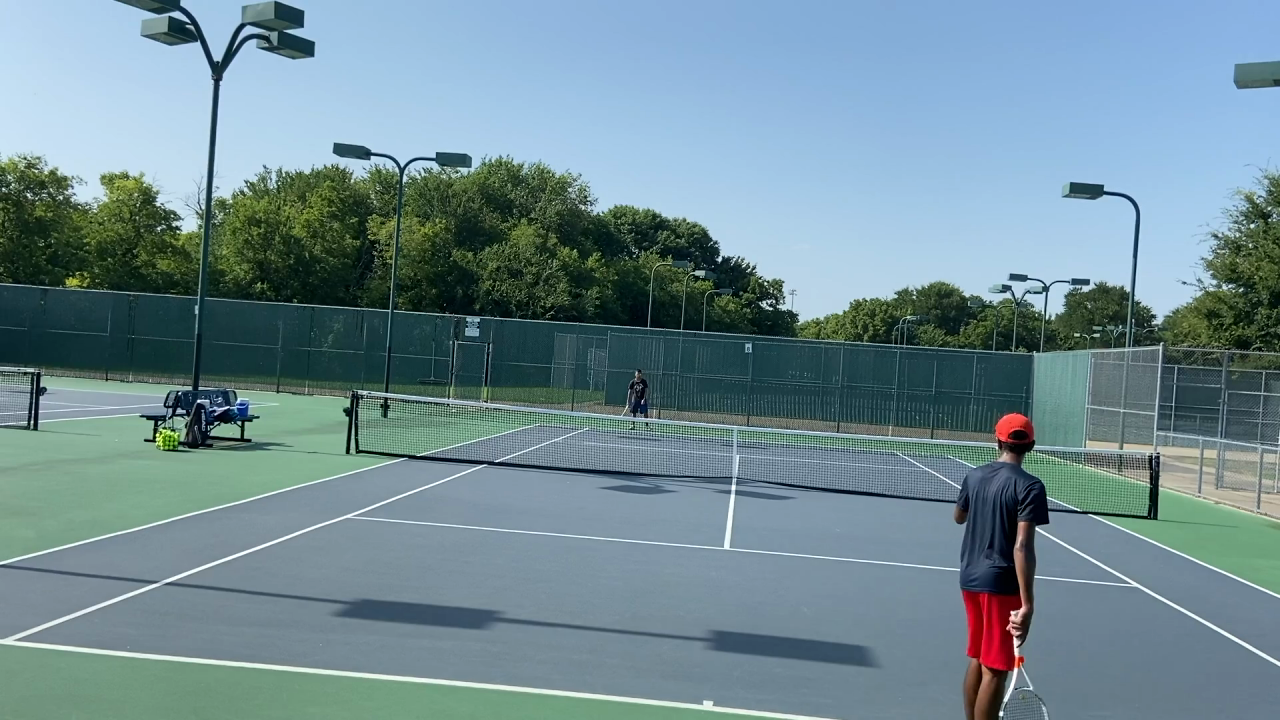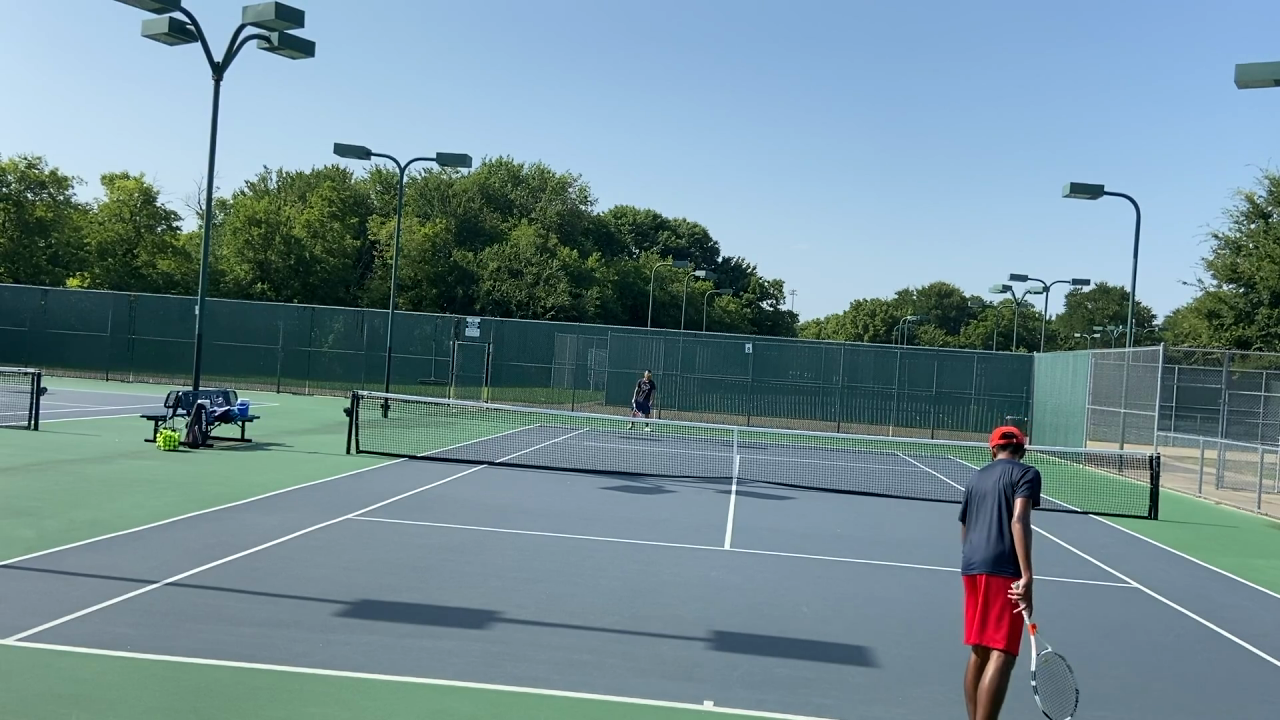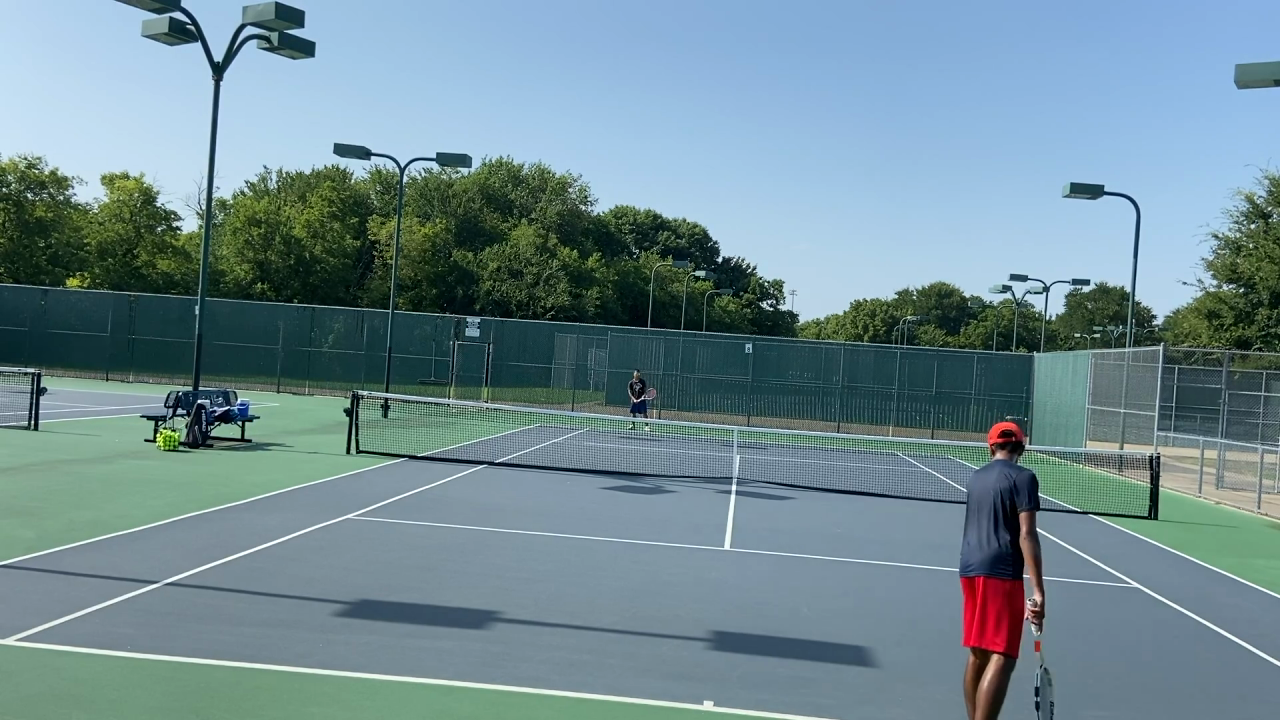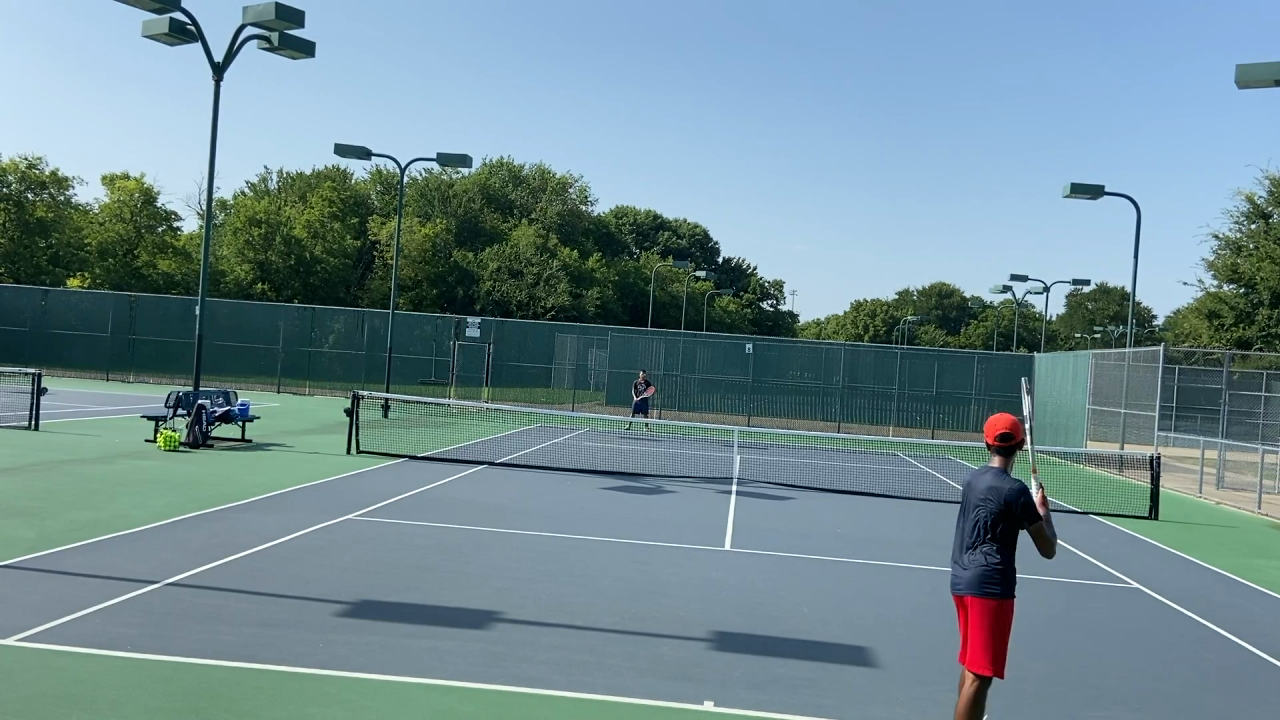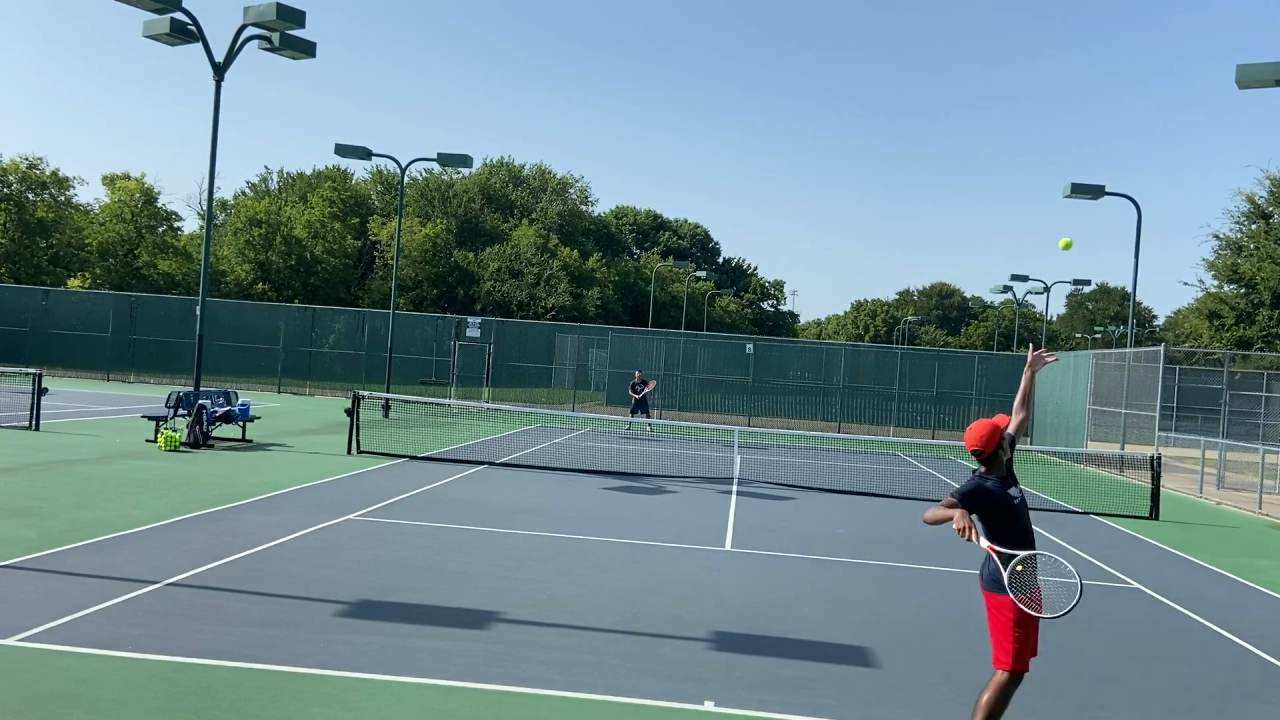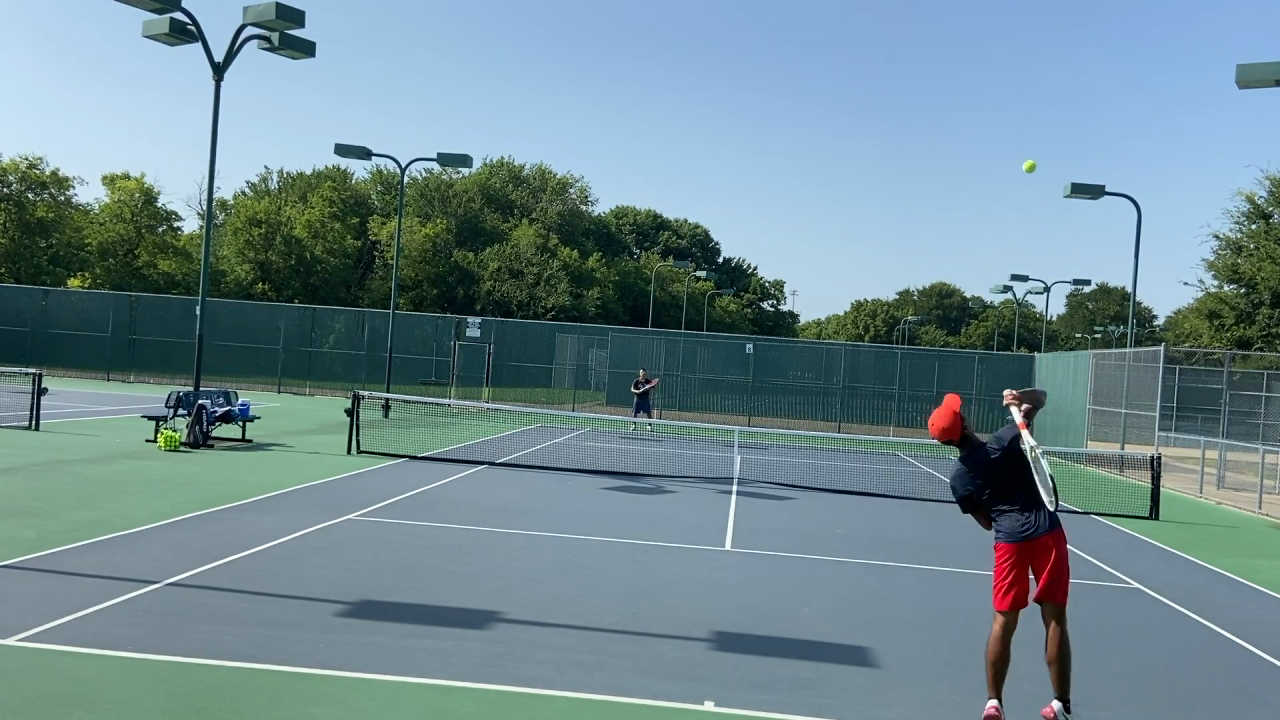
dt=0.7s
person 1, frame 1
left shoulder: (974, 476)
right shoulder: (1030, 486)
right elbow: (1023, 547)
right wrist: (1026, 604)
left hip: (970, 579)
right hip: (1002, 585)
left knee: (978, 659)
right knee: (995, 670)
person 1, frame 2
left shoulder: (976, 478)
right shoulder: (1026, 473)
right elbow: (1019, 521)
right wrist: (1026, 575)
left hip: (972, 567)
right hip: (1002, 570)
left knee: (979, 652)
right knee: (1001, 655)
person 1, frame 3
left shoulder: (976, 477)
right shoulder: (1023, 477)
right elbow: (1027, 535)
right wrist: (1038, 590)
left hip: (970, 567)
right hip: (1001, 571)
left knee: (978, 653)
right knee: (1001, 658)
person 1, frame 4
left shoulder: (973, 478)
right shoulder: (1015, 490)
right elbow: (1048, 550)
right wrist: (1044, 511)
left hip: (963, 581)
right hip: (991, 587)
left knee: (971, 668)
right knee: (979, 675)
person 1, frame 5
left shoulder: (1002, 468)
right shoulder: (978, 488)
left elbow: (1020, 416)
right elbow: (930, 514)
left wrist: (1029, 372)
right wrist: (957, 514)
right hip: (1008, 588)
left knee: (1013, 666)
right knee: (1010, 672)
person 1, frame 6
left shoulder: (958, 479)
right shoulder: (1003, 443)
right elbow: (1039, 400)
left hip: (1007, 544)
right hip: (1047, 535)
left knee: (1005, 622)
right knee: (1055, 621)
